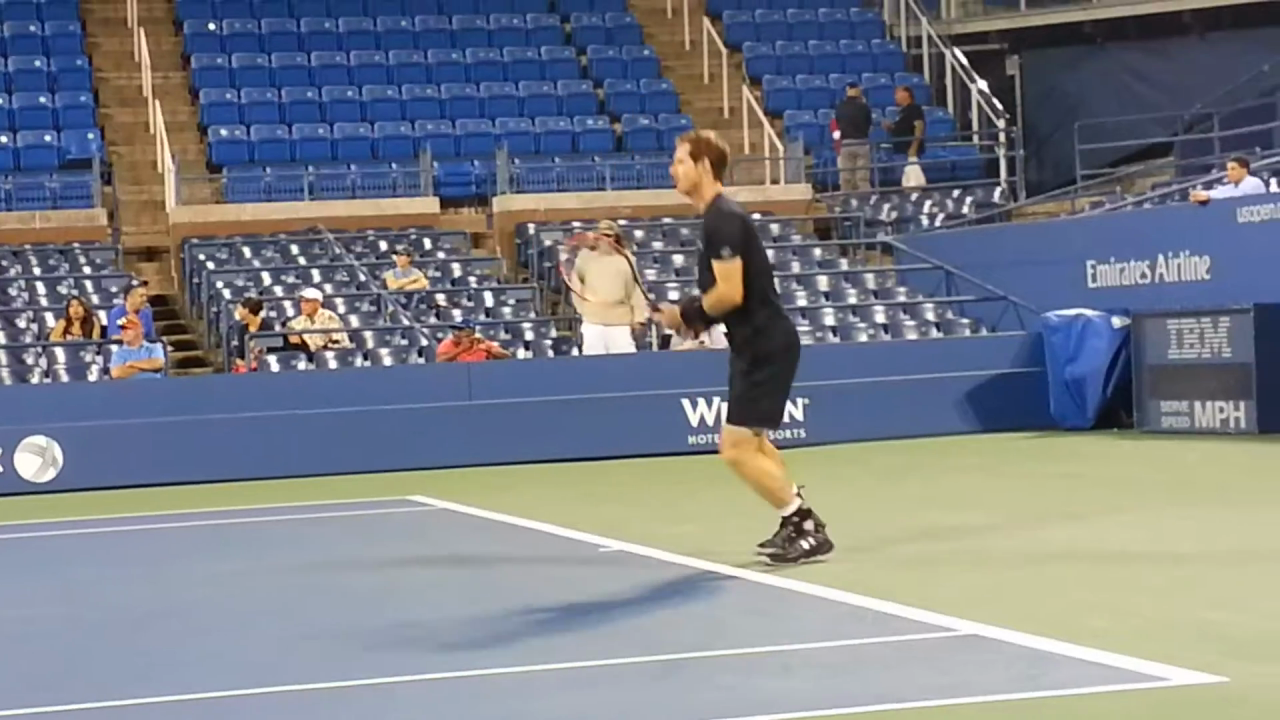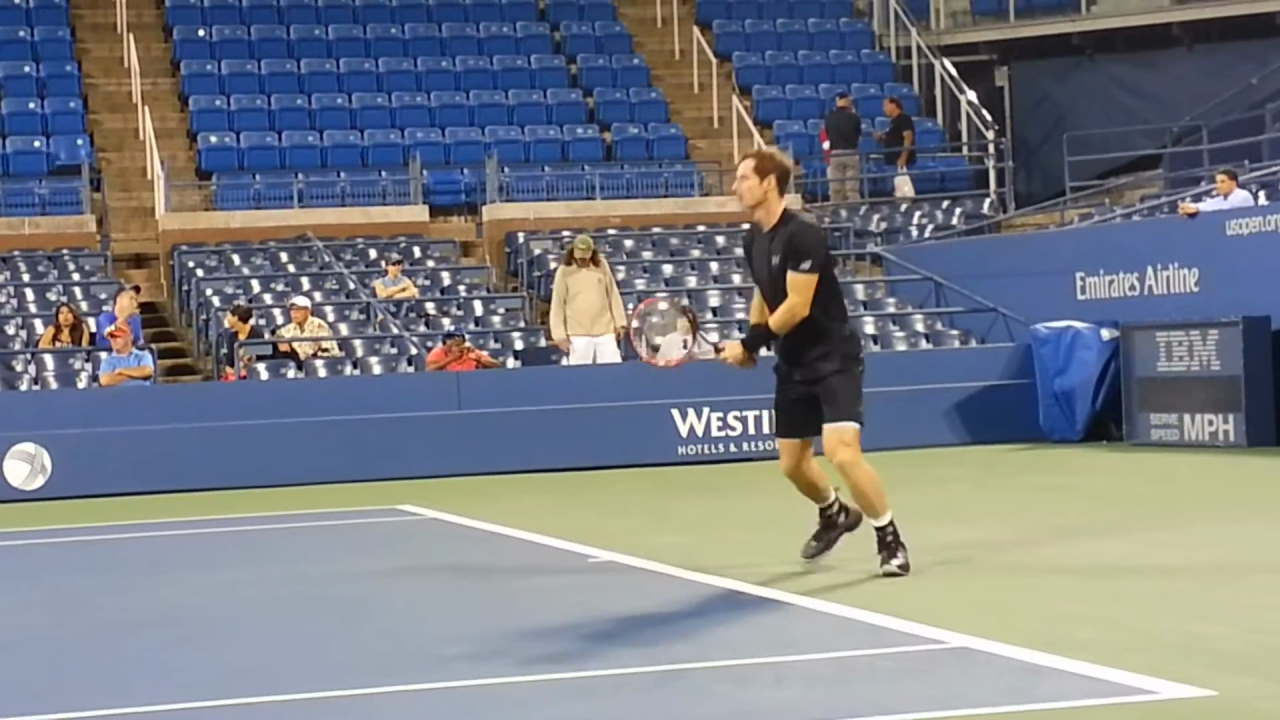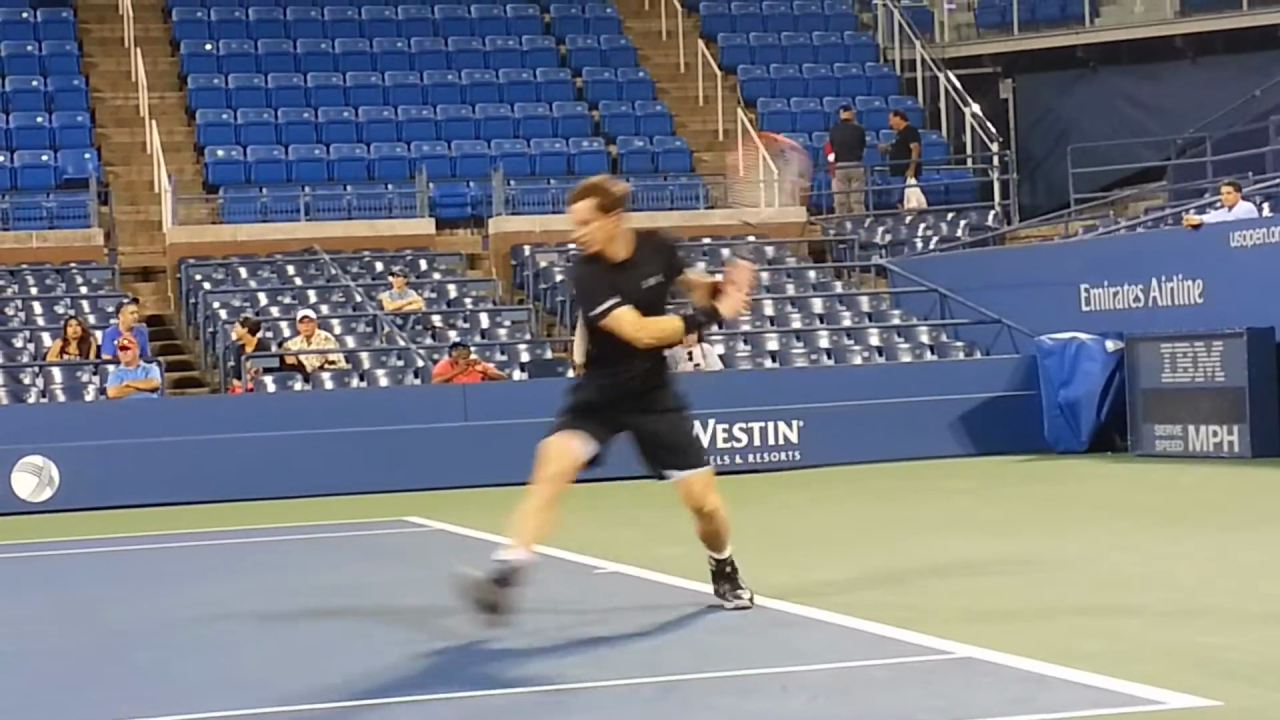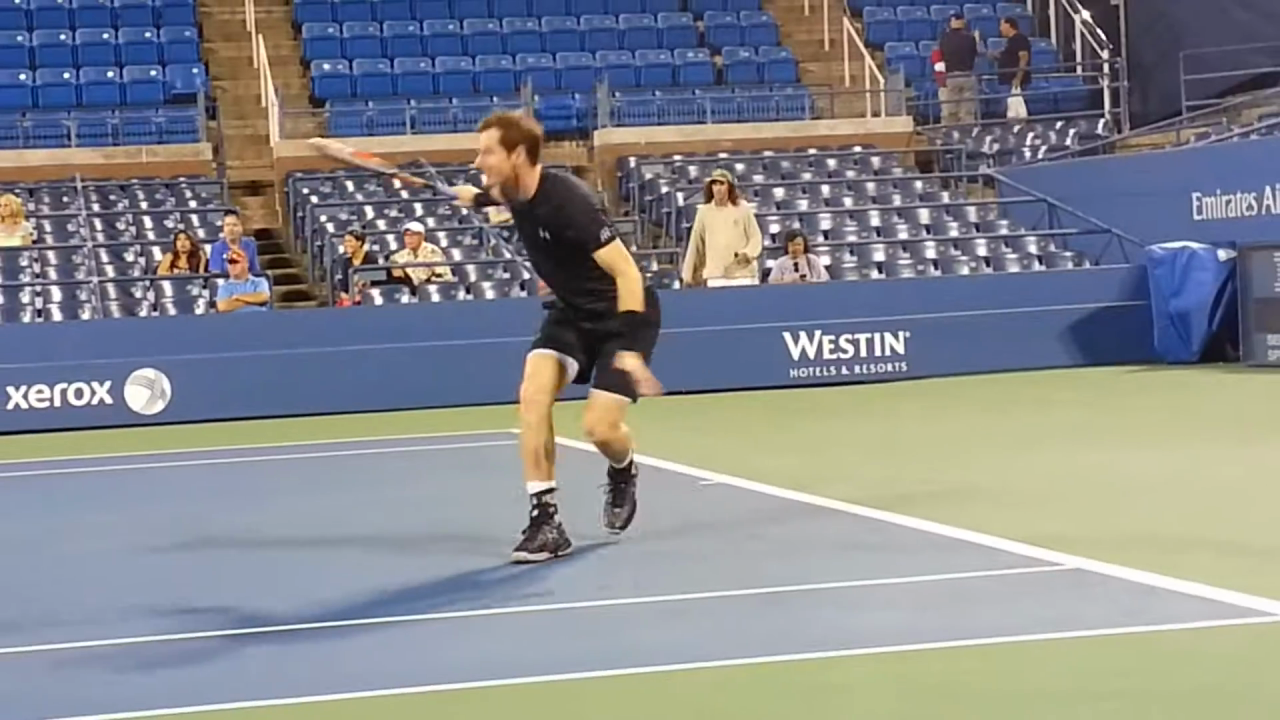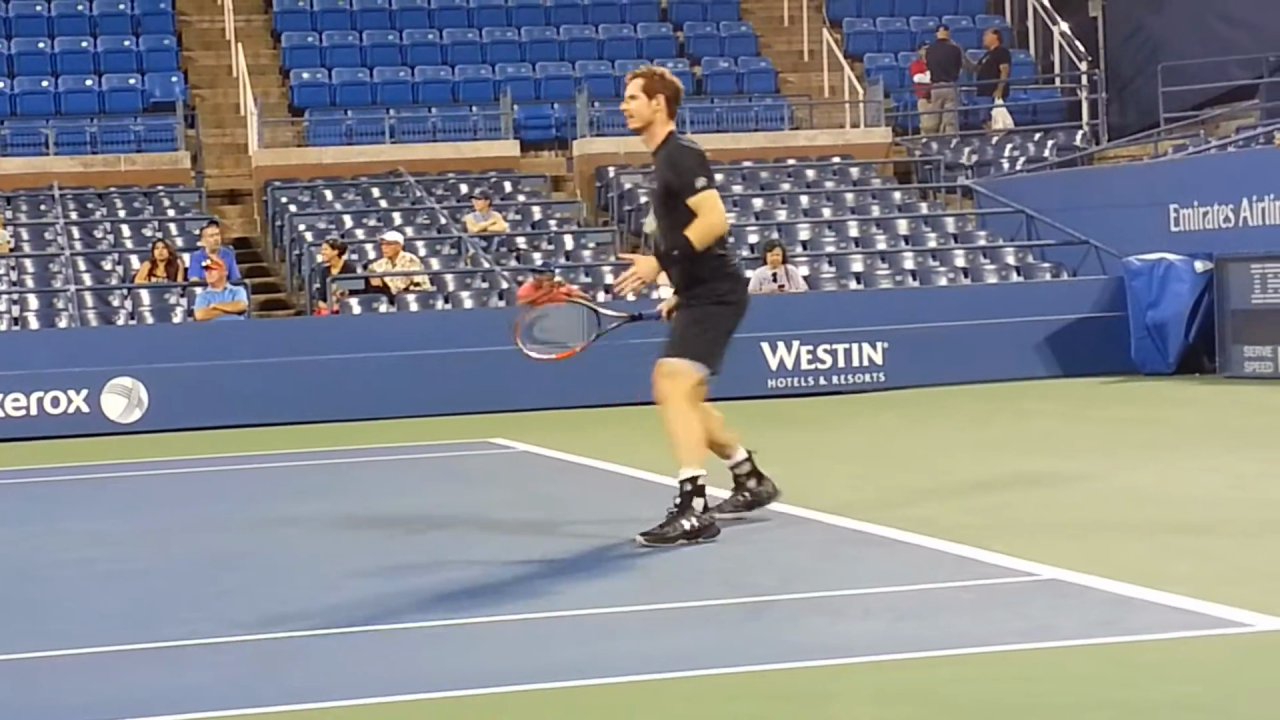
dt=0.7s
person 1, frame 1
left shoulder: (725, 218)
right shoulder: (715, 216)
left elbow: (729, 293)
left wrist: (686, 315)
right wrist: (695, 316)
left hip: (765, 349)
right hip: (756, 347)
left knee: (737, 450)
right knee: (749, 445)
left ankle: (809, 529)
right ankle: (801, 525)
person 1, frame 2
left shoulder: (802, 234)
right shoulder: (753, 239)
left elbow: (798, 306)
left wrist: (750, 344)
right wrist: (749, 342)
left hip: (835, 358)
right hip: (794, 363)
left knee: (842, 454)
right knee: (791, 464)
left ankle: (889, 540)
right ankle: (834, 514)
person 1, frame 3
left shoulder: (659, 247)
right shoulder: (588, 276)
left elbow: (691, 289)
right elbow: (642, 334)
left wrist: (722, 287)
right wrist: (713, 314)
left hip: (652, 394)
right hip: (598, 393)
left knee: (704, 499)
right knee: (552, 470)
left ankle: (724, 572)
right ankle: (503, 578)
person 1, frame 4
left shoulder: (569, 199)
right shoulder: (517, 190)
left elbow: (626, 274)
left wrist: (625, 348)
right wrist: (480, 197)
left hip: (620, 315)
right hip: (570, 312)
left knee: (599, 426)
right knee: (532, 395)
left ankle: (623, 472)
right ankle: (544, 518)
person 1, frame 5
left shoulder: (684, 156)
right shoulder: (664, 159)
left elbow: (715, 222)
left wrist: (659, 261)
left hip: (714, 294)
right hip: (697, 293)
left knee: (673, 388)
right knee: (681, 396)
left ankle: (692, 509)
right ankle: (750, 477)
